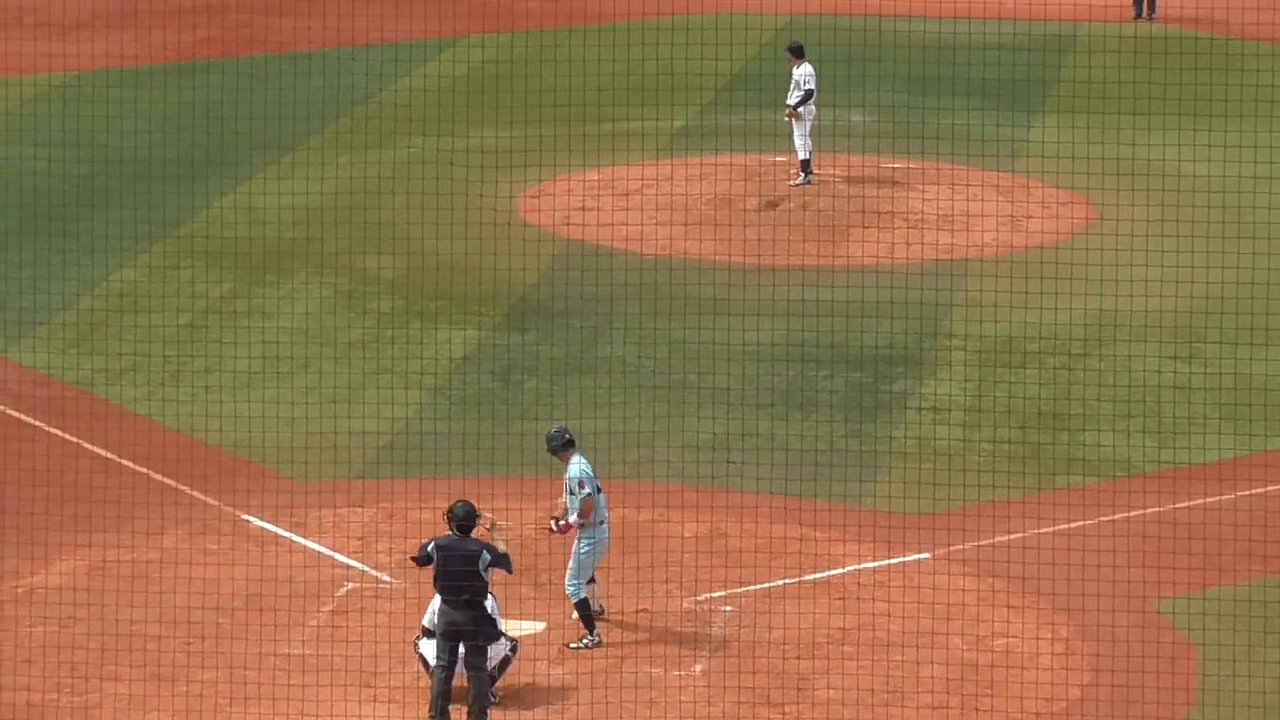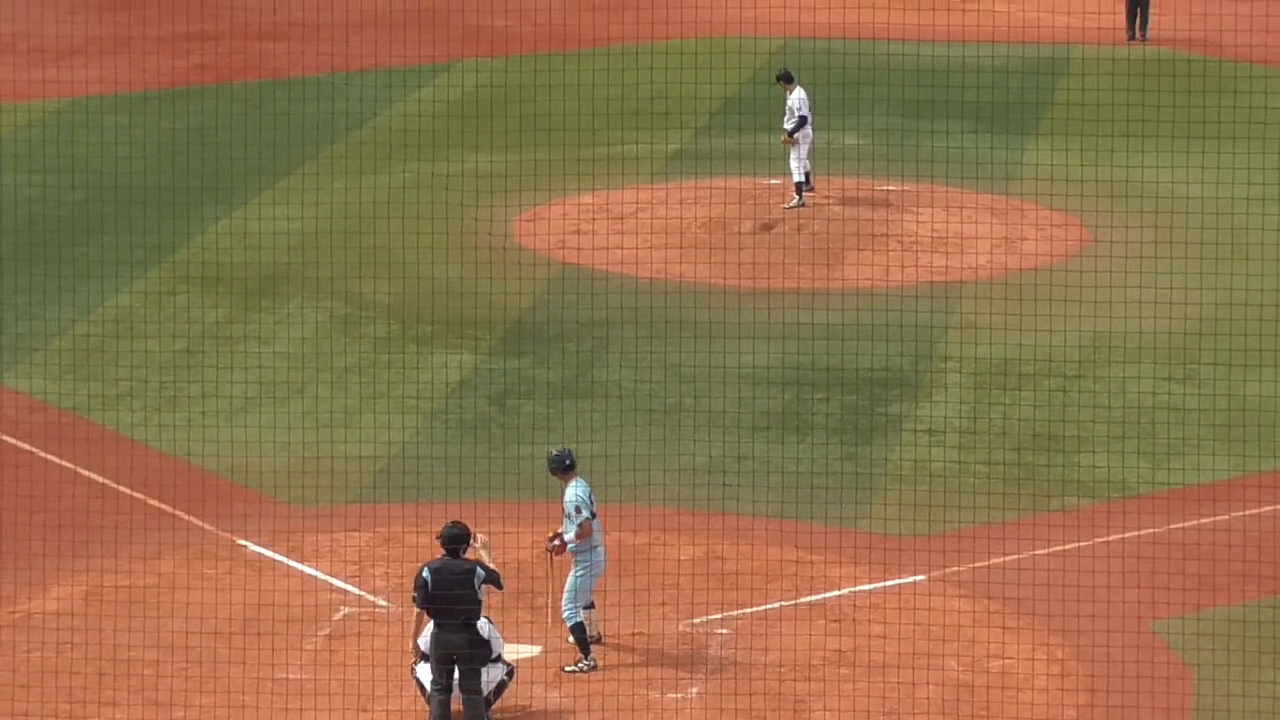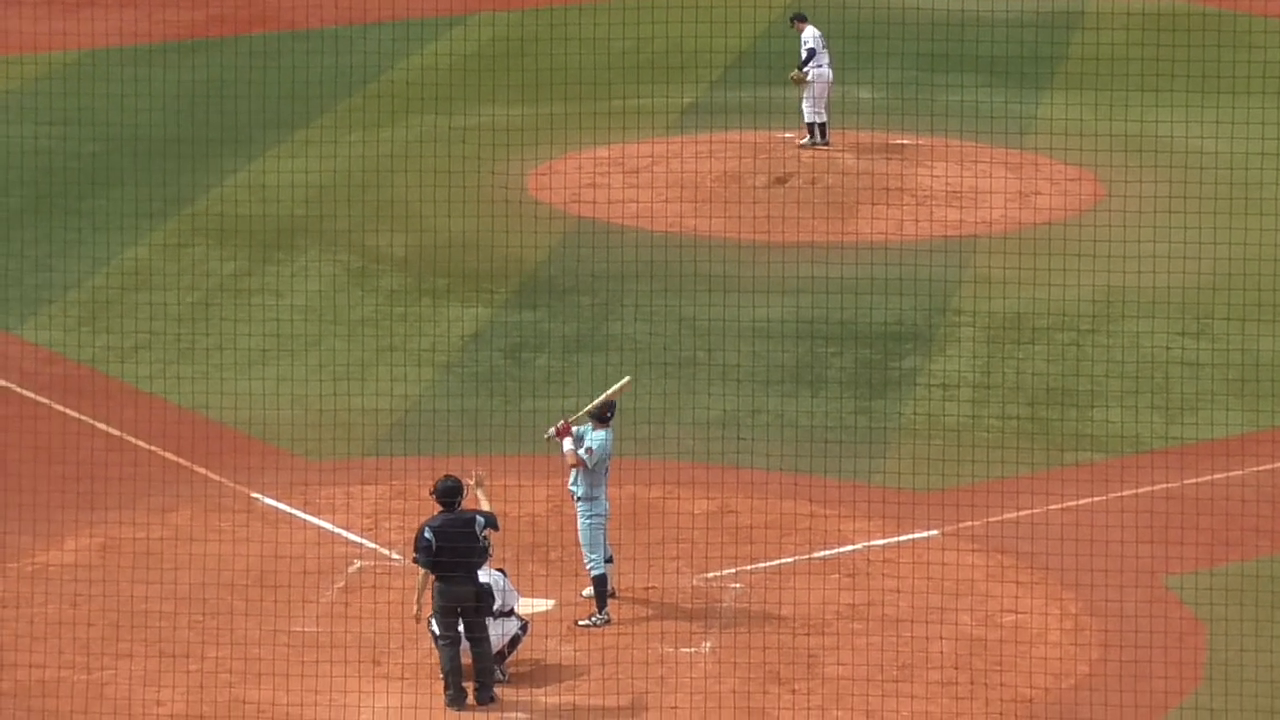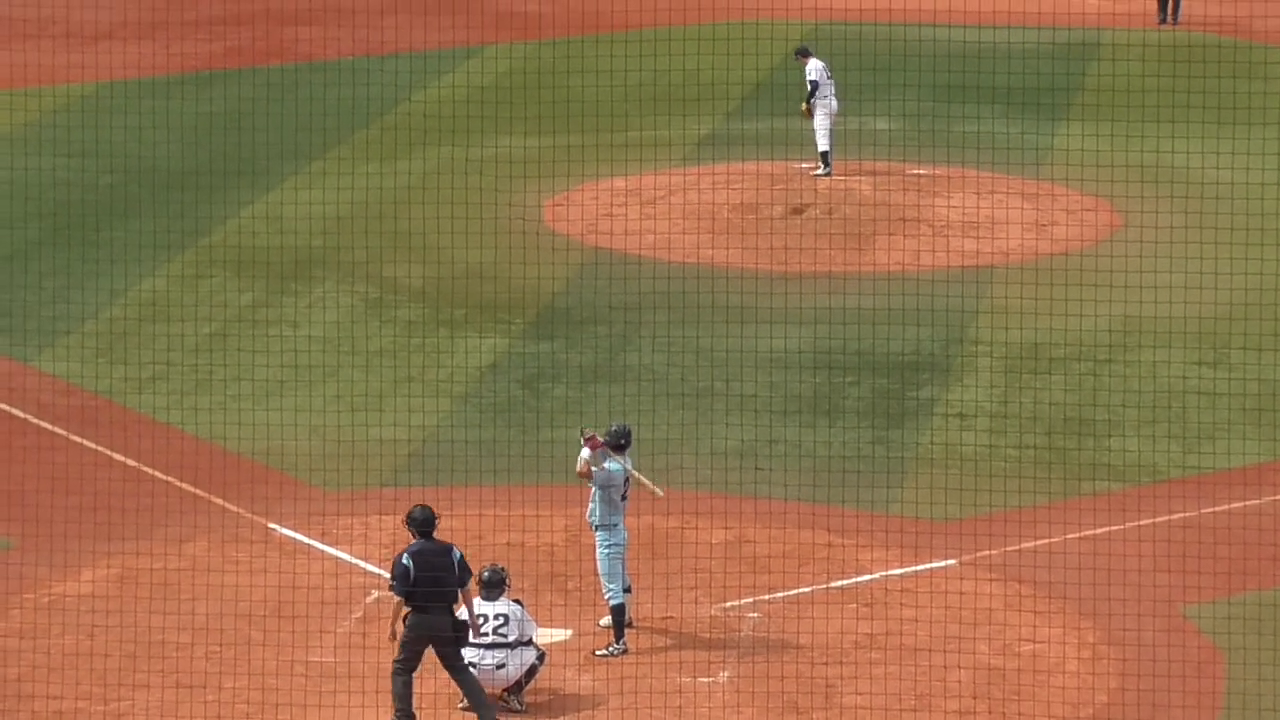
dt=0.7s
person 1, frame 1
left shoulder: (576, 470)
right shoulder: (577, 465)
left elbow: (588, 506)
right elbow: (568, 499)
left wrist: (570, 523)
right wrist: (560, 519)
left hip: (590, 532)
right hip: (594, 530)
left knee: (574, 584)
right knee: (584, 571)
left ankle: (592, 636)
right ankle: (592, 608)
person 1, frame 2
left shoulder: (573, 494)
right shoulder: (581, 486)
left elbow: (586, 530)
left wrist: (564, 541)
right wrist: (560, 535)
left hip: (586, 558)
right hip: (595, 554)
left knee: (570, 609)
right knee: (583, 595)
left ankle: (588, 659)
right ankle: (592, 633)
person 1, frame 3
left shoulder: (599, 440)
right shoulder: (590, 430)
left elbow: (573, 462)
right elbow: (570, 432)
left wrist: (566, 438)
right wrist: (561, 431)
left hip: (589, 504)
right hip: (594, 501)
left knee: (593, 558)
right knee: (601, 548)
left ankle: (602, 613)
right ankle: (607, 587)
person 1, frame 4
left shoulder: (612, 469)
right shoulder: (621, 459)
left elbow: (582, 471)
right elbow: (598, 445)
left wrist: (587, 448)
right wrist: (591, 442)
left hip: (608, 532)
right hip: (616, 529)
left knee: (612, 588)
right knee: (620, 577)
left ankle: (619, 643)
right ankle: (624, 617)
person 2, frame 1
left shoulder: (437, 545)
right shoulder: (483, 549)
left elbow: (419, 560)
right elbow: (507, 563)
left hip: (447, 612)
right hip: (474, 614)
left knee: (443, 666)
right knee: (477, 668)
person 2, frame 2
left shoulder: (429, 570)
right shoulder: (475, 568)
left elbow: (420, 610)
right elbow: (497, 581)
left wrist: (414, 640)
left hip: (440, 636)
right hip: (468, 637)
left knee: (440, 689)
right knee: (471, 690)
person 2, frame 3
left shoulder: (429, 527)
right shoulder: (474, 519)
left elbow: (425, 570)
right elbow: (492, 520)
left wrist: (418, 600)
left hip: (444, 589)
right hip: (471, 587)
left knee: (448, 642)
right knee: (479, 639)
left ankle: (455, 695)
right ankle: (484, 691)
person 2, frame 4
left shoulder: (406, 556)
right shoulder: (451, 551)
left elbow: (399, 598)
right elbow: (465, 588)
left wrist: (393, 625)
right wrist: (472, 616)
left hip: (419, 621)
right hip: (446, 619)
left knee: (402, 669)
right knee: (458, 669)
